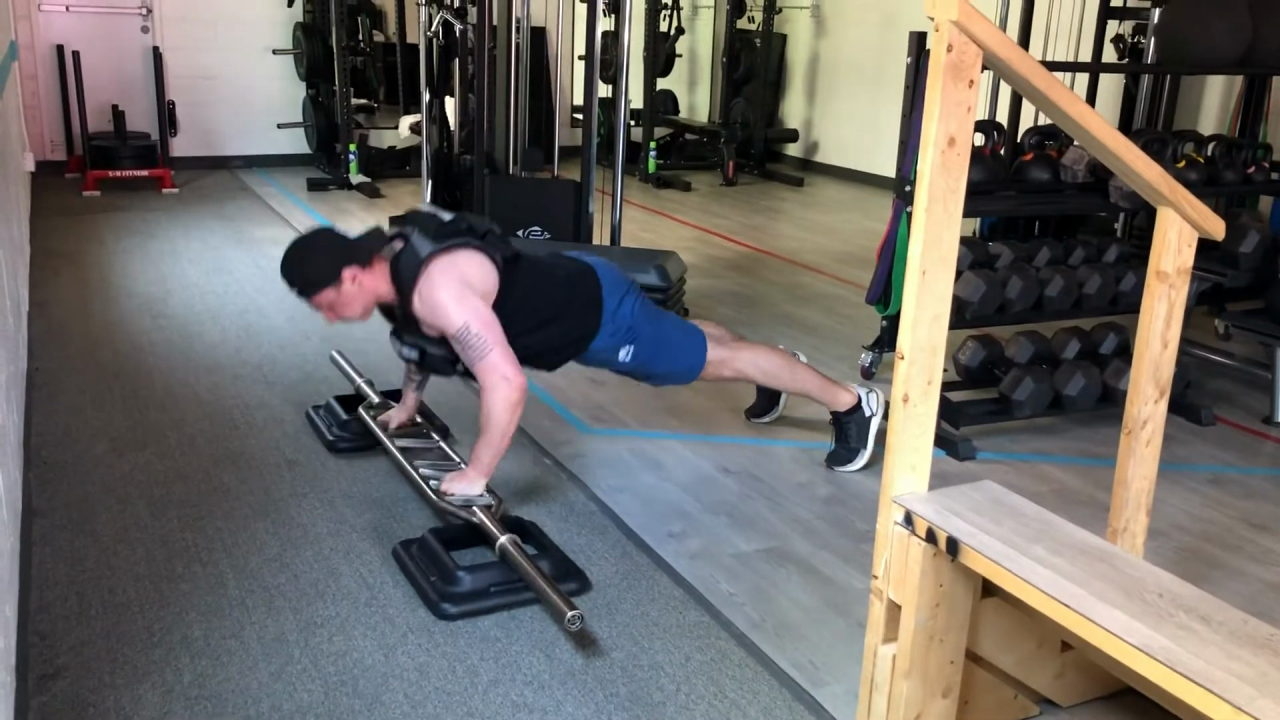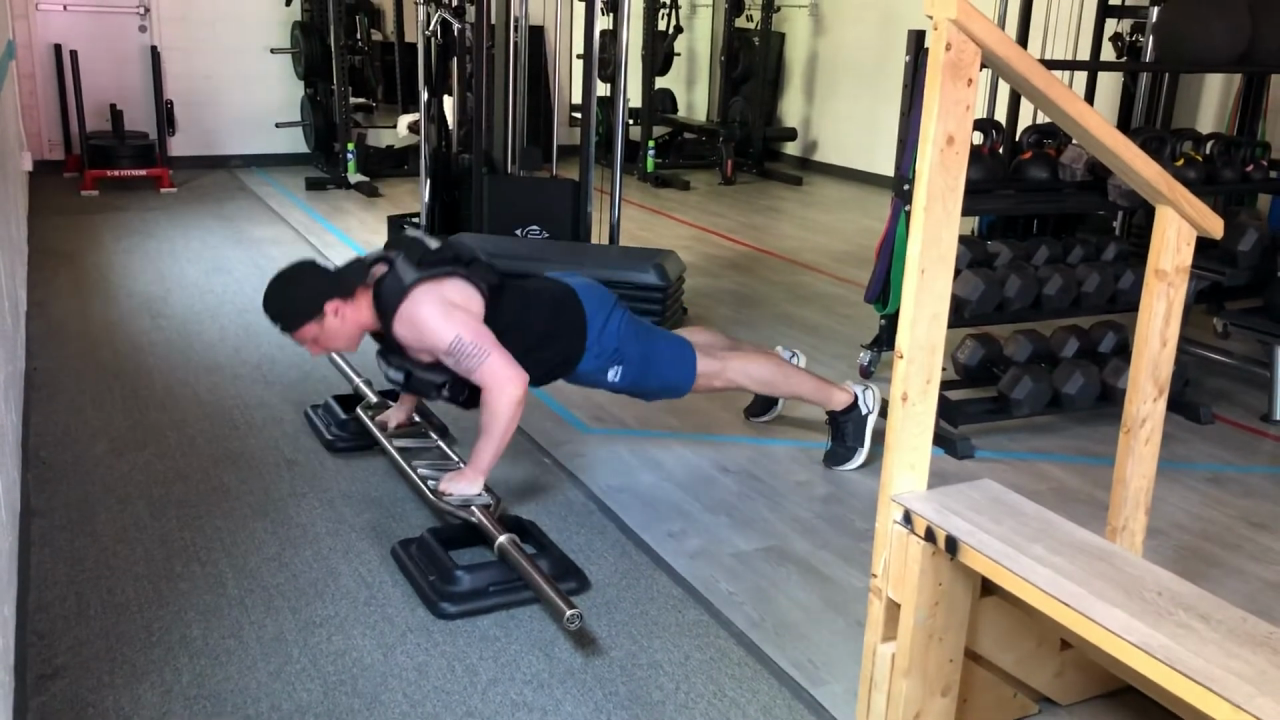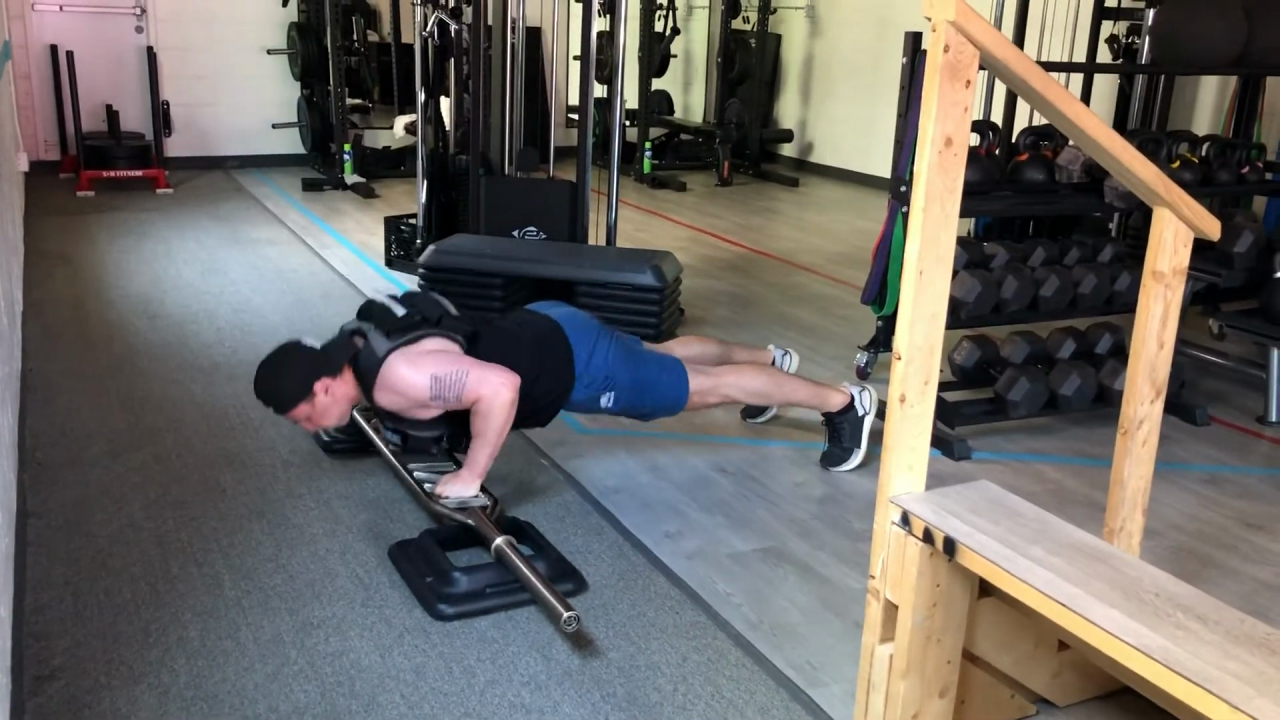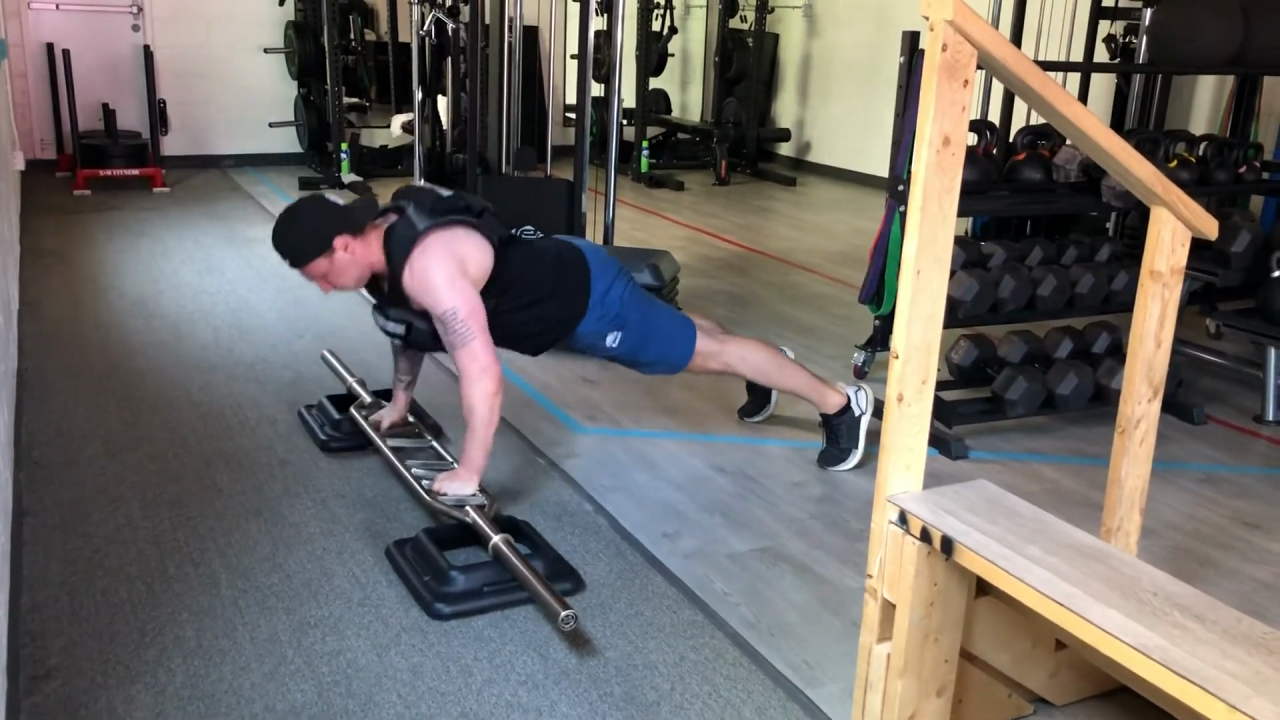
dt=0.5s
person 1, frame 1
left shoulder: (439, 288)
right shoulder: (390, 267)
left elbow: (506, 383)
right elbow: (421, 338)
left wrist: (476, 476)
right wrist: (408, 403)
left hip: (601, 314)
right hip: (569, 304)
left knee: (716, 361)
right knee: (693, 338)
left ankle: (849, 402)
right ankle: (778, 371)
person 1, frame 2
left shoulder: (417, 313)
right shoulder: (374, 282)
left elbow: (508, 384)
left wrist: (474, 476)
right wrist: (405, 403)
left hip: (586, 335)
right hip: (555, 303)
left knee: (710, 372)
right knee: (678, 344)
left ankle: (848, 401)
right ankle: (776, 354)
person 1, frame 3
left shoulder: (394, 379)
right shoulder: (356, 347)
left elbow: (501, 386)
left wrist: (471, 476)
right wrist: (402, 419)
left hip: (574, 364)
right hip: (546, 329)
left knee: (704, 387)
right knee: (665, 353)
left ankle: (843, 400)
right ankle: (767, 356)
person 1, frame 4
left shoulder: (427, 265)
right shoulder: (380, 236)
left elbow: (482, 374)
right elbow: (411, 321)
left wrist: (468, 475)
right wrist: (400, 400)
left hip: (588, 297)
right hip: (558, 281)
left knee: (705, 352)
right knee: (680, 331)
left ankle: (840, 402)
right ankle: (772, 359)
